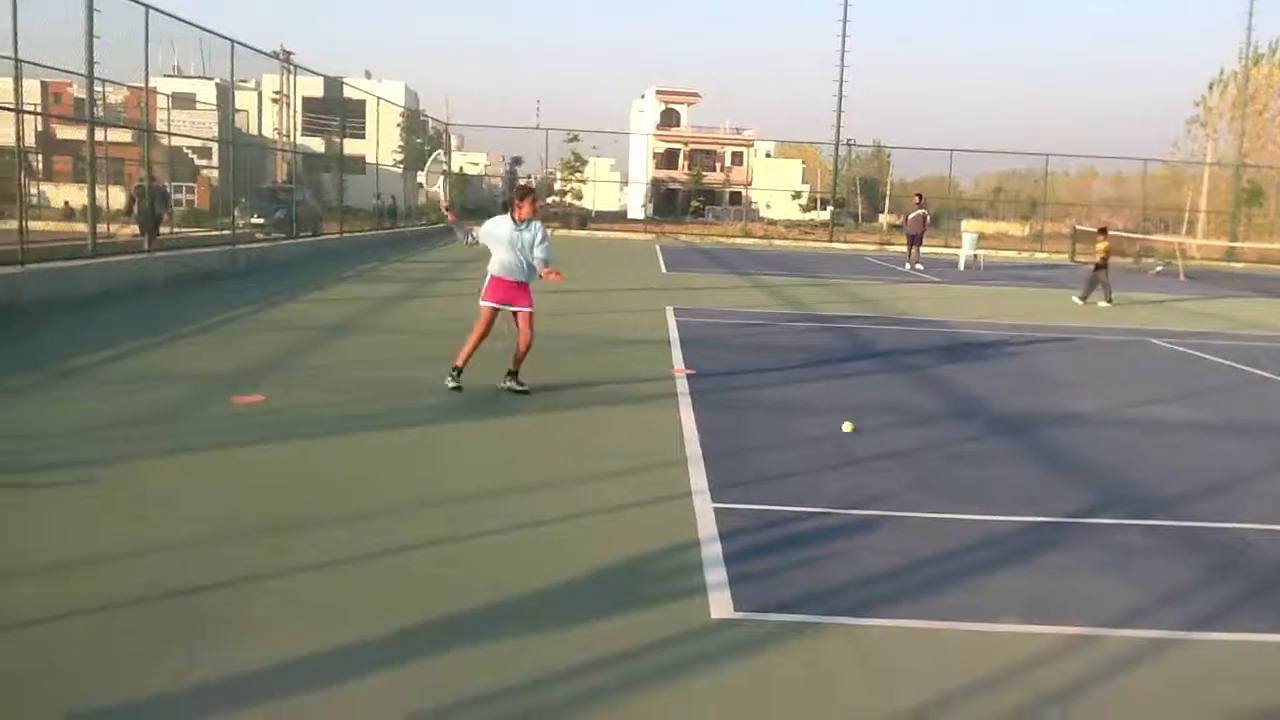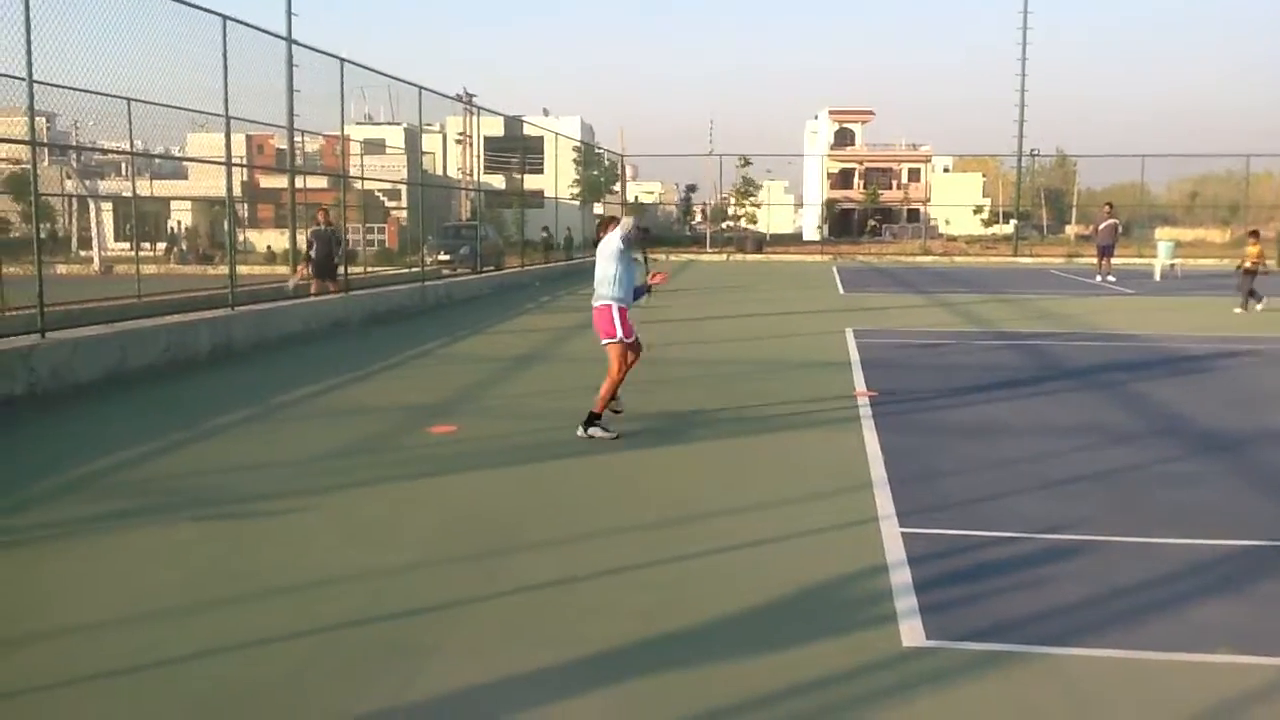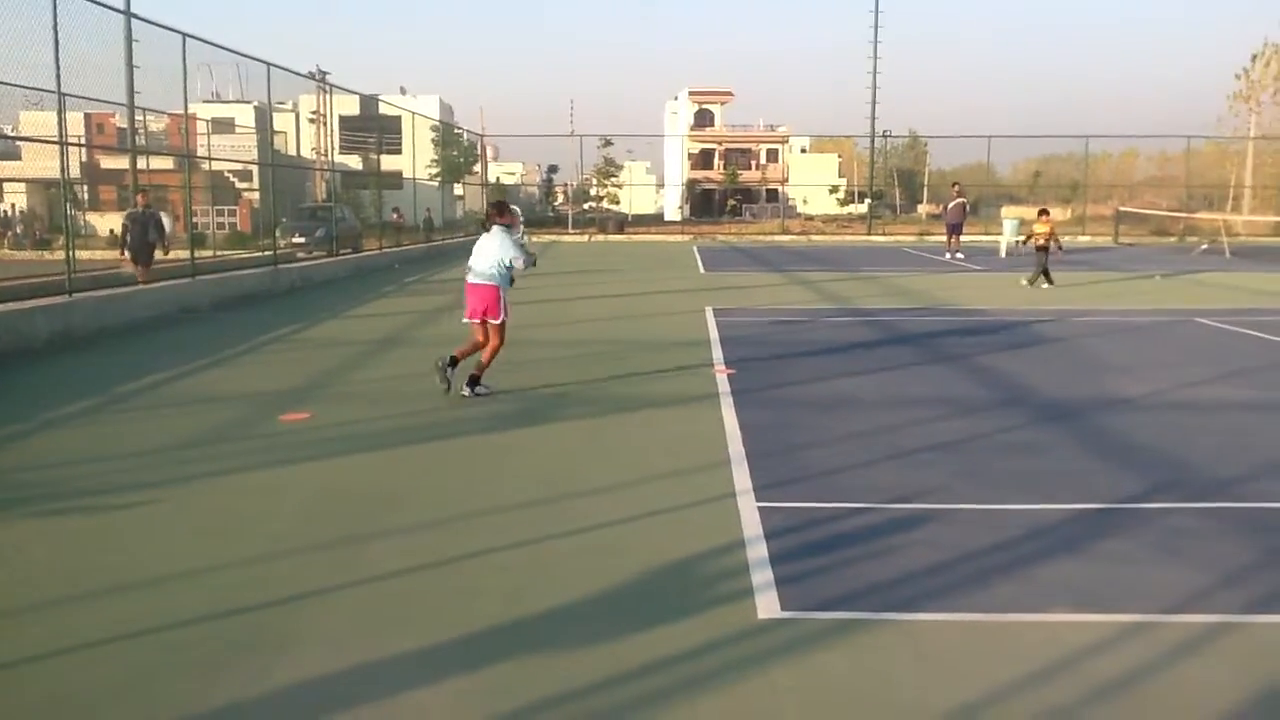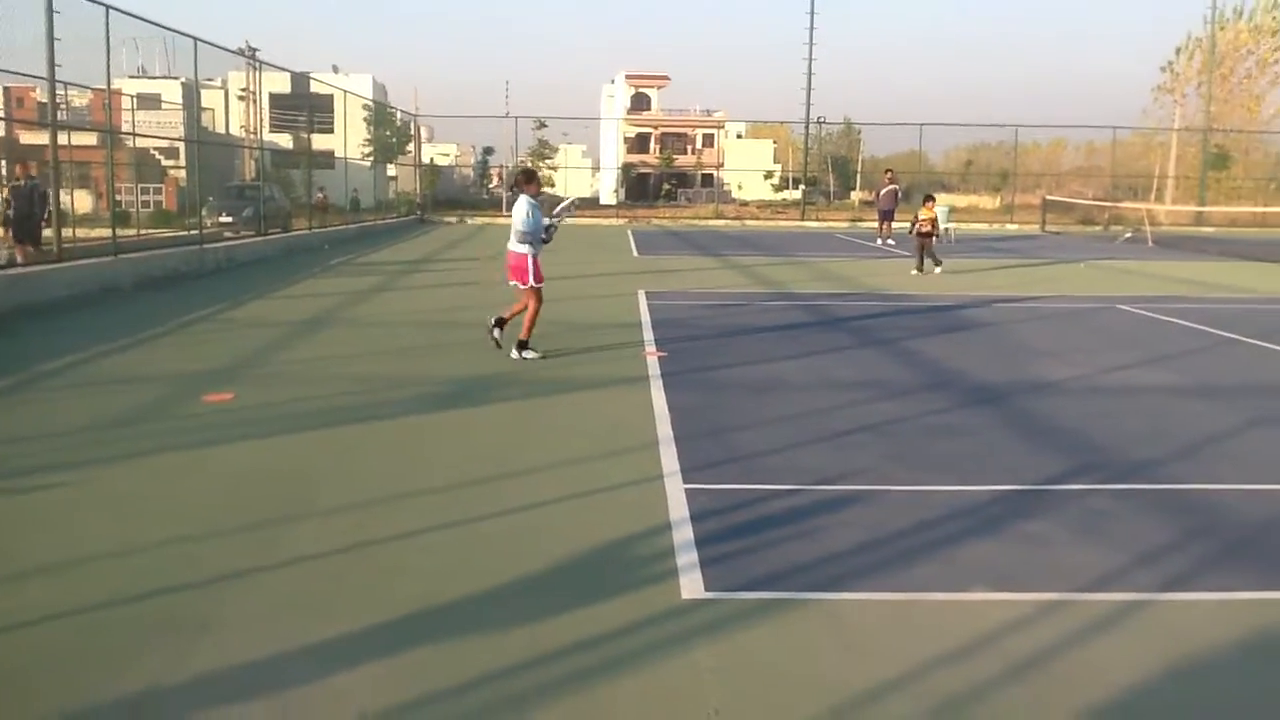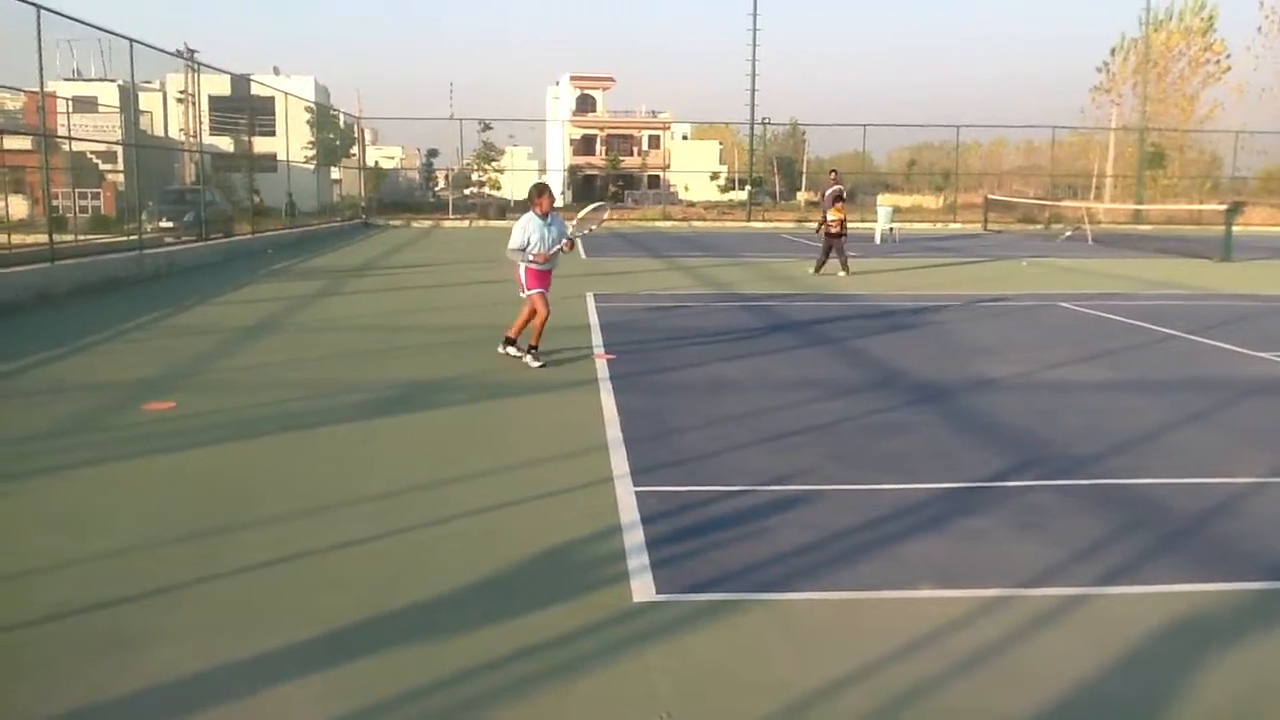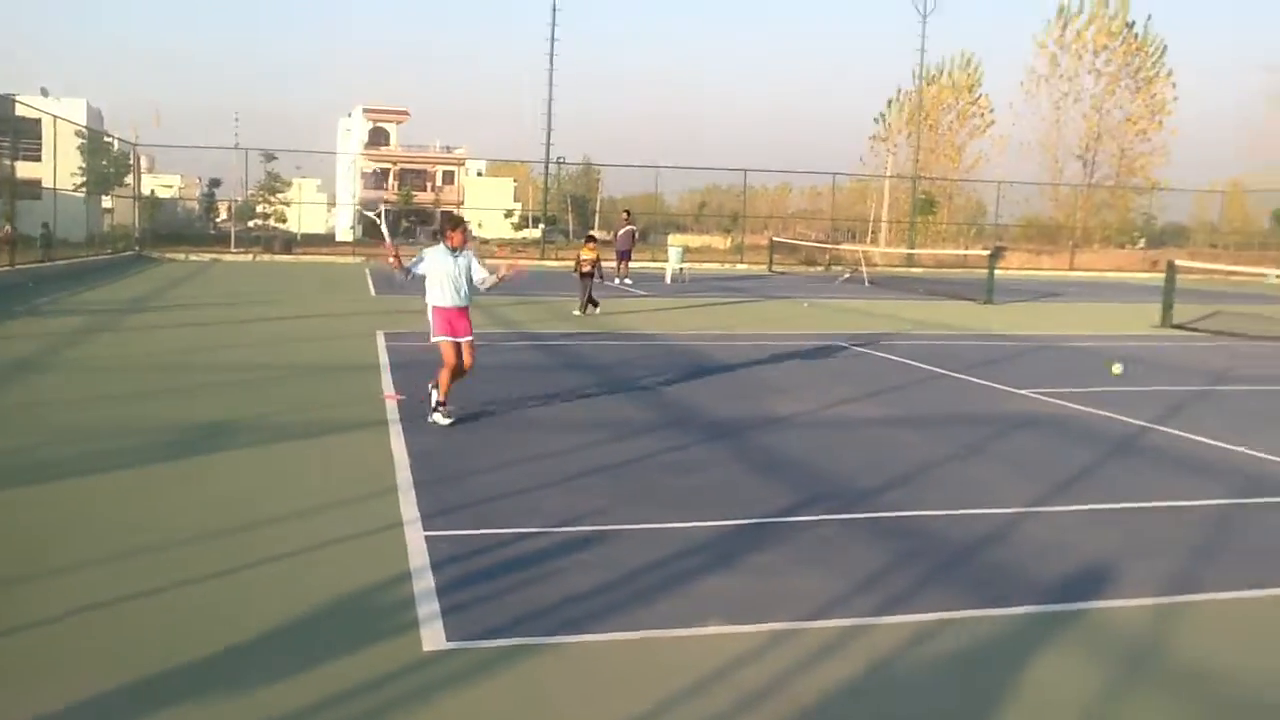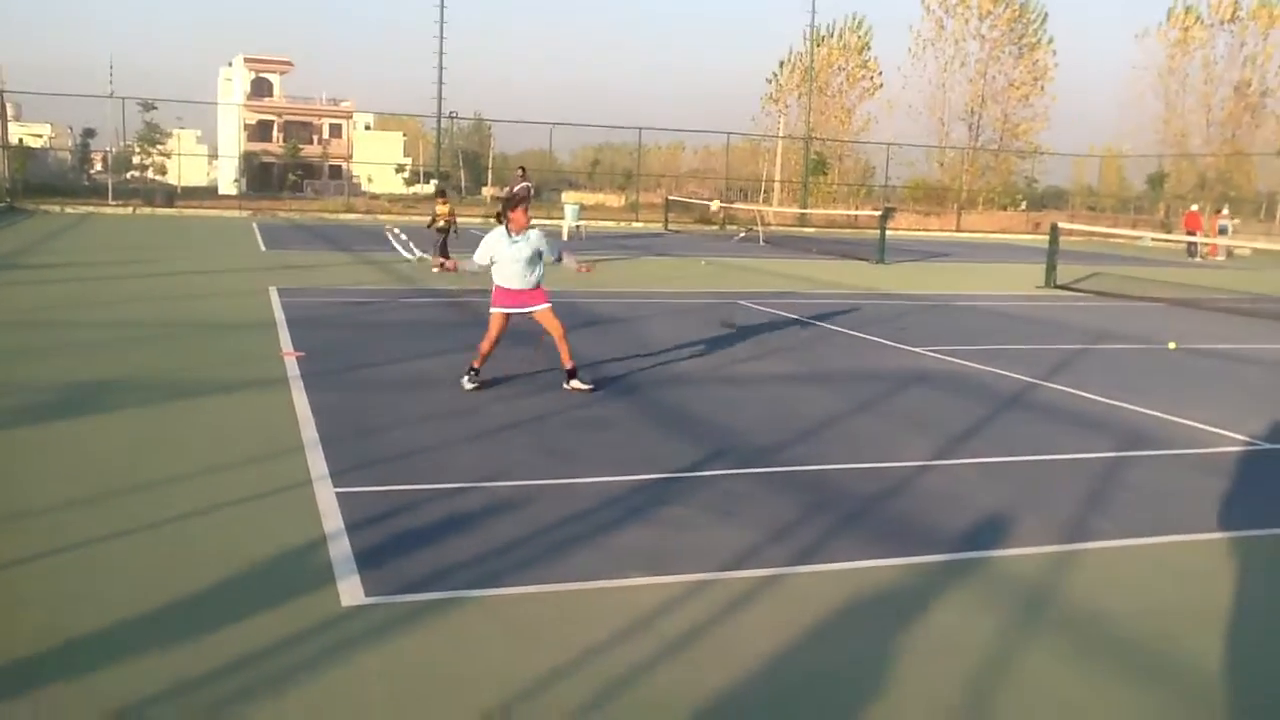
dt=0.7s
person 1, frame 1
left shoulder: (537, 229)
right shoulder: (495, 224)
left elbow: (539, 258)
left wrist: (544, 271)
left hip: (521, 288)
right hip: (497, 282)
left knee: (527, 337)
right knee: (482, 329)
left ankle: (512, 376)
right ankle: (456, 372)
person 1, frame 2
left shoulder: (619, 257)
right shoulder: (607, 245)
left elbow: (630, 295)
right elbow: (627, 224)
left wrist: (648, 283)
right wrist: (627, 223)
left hip: (613, 310)
right hip: (610, 311)
left knee: (636, 350)
right knee: (617, 370)
left ankle: (609, 396)
right ankle: (590, 423)
person 1, frame 3
left shoulder: (483, 239)
right shoulder: (505, 239)
right elbow: (523, 263)
right wrist: (532, 258)
left hip: (473, 288)
right hip: (491, 291)
left knee: (480, 340)
right knee: (496, 341)
left ankle: (451, 362)
right ankle: (472, 383)
person 1, frame 4
left shoulder: (530, 204)
right shoulder: (524, 207)
right elbow: (519, 236)
left wrist: (544, 229)
right wrist: (541, 238)
left hip: (520, 257)
right hip: (523, 258)
left knee: (529, 301)
right knee: (536, 302)
left ankle: (498, 322)
right ankle: (521, 347)
person 1, frame 5
left shoulder: (556, 220)
right shoulder: (525, 223)
left elbow: (563, 240)
right elbow: (512, 252)
left wrist: (567, 243)
right wrist: (533, 258)
left hip: (546, 272)
right hip: (529, 271)
left knee: (530, 310)
right knee: (544, 312)
left ankle: (508, 343)
right ankle: (532, 350)
person 1, frame 6
left shoulder: (468, 255)
right shoulder: (429, 255)
left elbow: (483, 282)
right elbow: (407, 273)
left wrist: (499, 276)
left hip: (462, 313)
right hip: (440, 312)
left knee: (467, 363)
right knee: (450, 362)
left ankle: (437, 387)
right ankle: (439, 408)
person 1, frame 7
left shoulder: (536, 237)
right shoulder: (493, 239)
left elbow: (556, 254)
right elbow: (479, 265)
left wrist: (577, 265)
right wrist: (455, 266)
left hip: (532, 292)
right hip: (504, 292)
left knee: (558, 330)
right knee: (493, 336)
left ankle: (571, 376)
right ankle: (473, 371)
